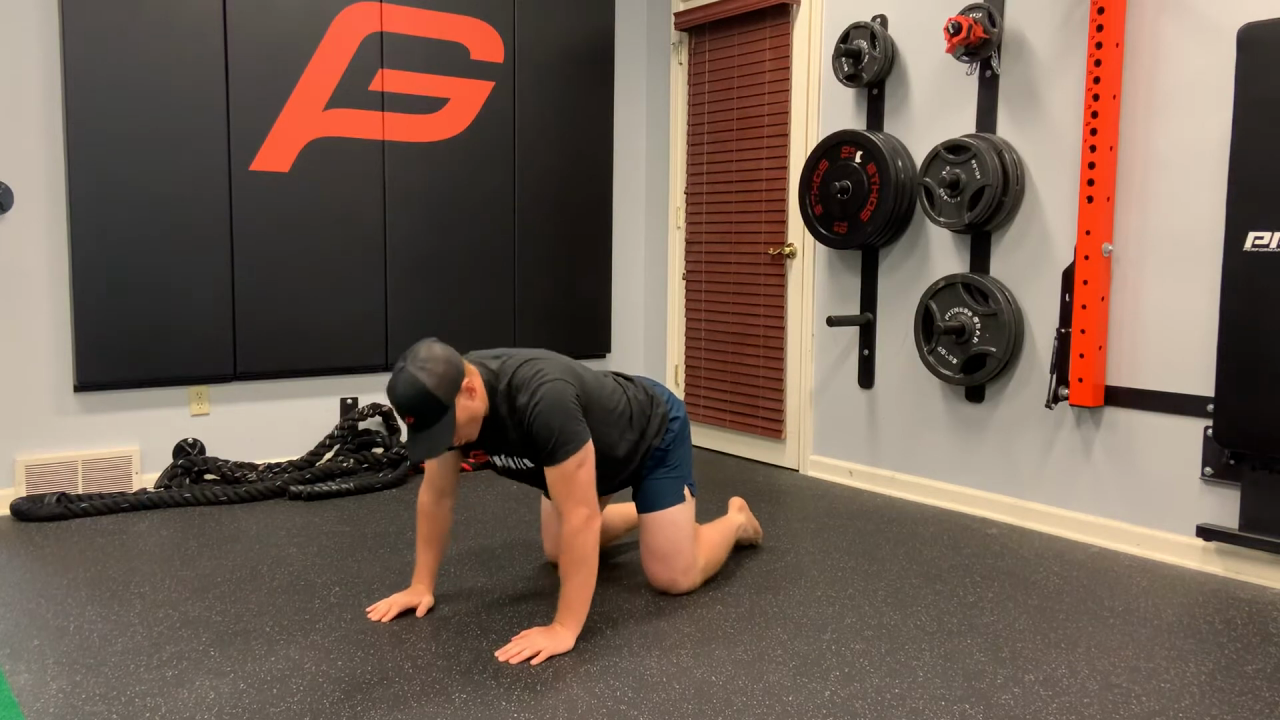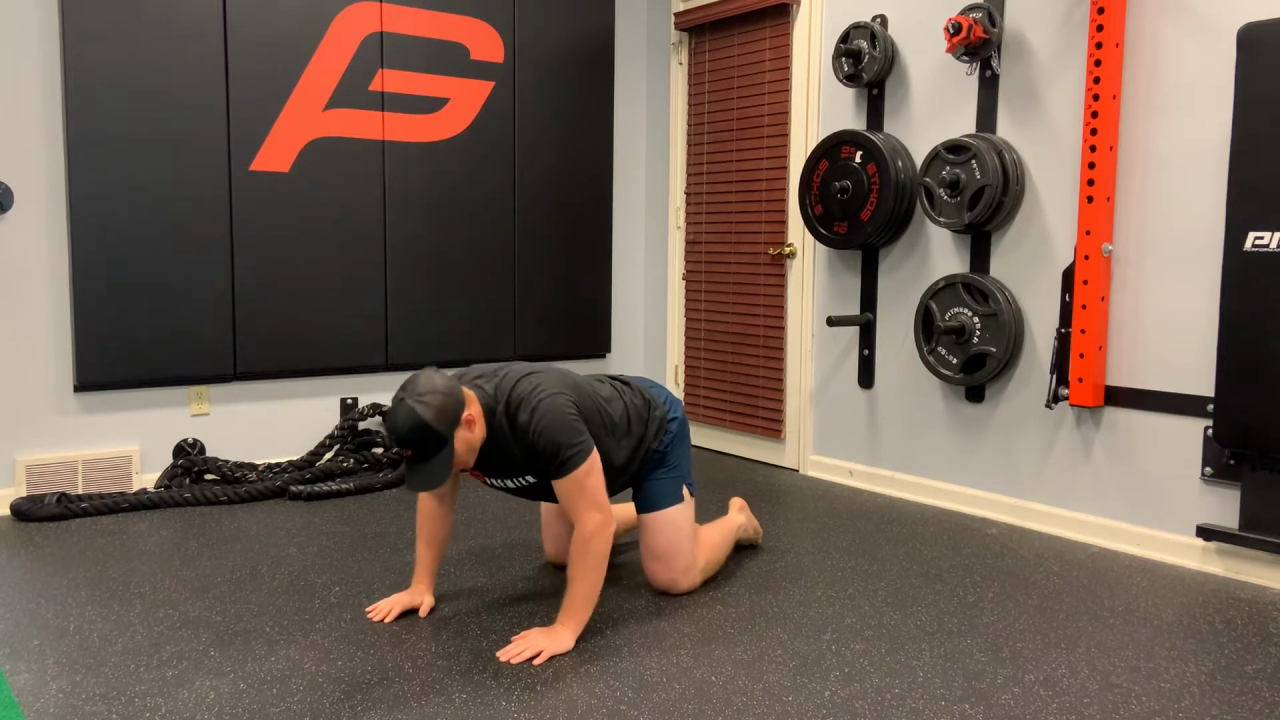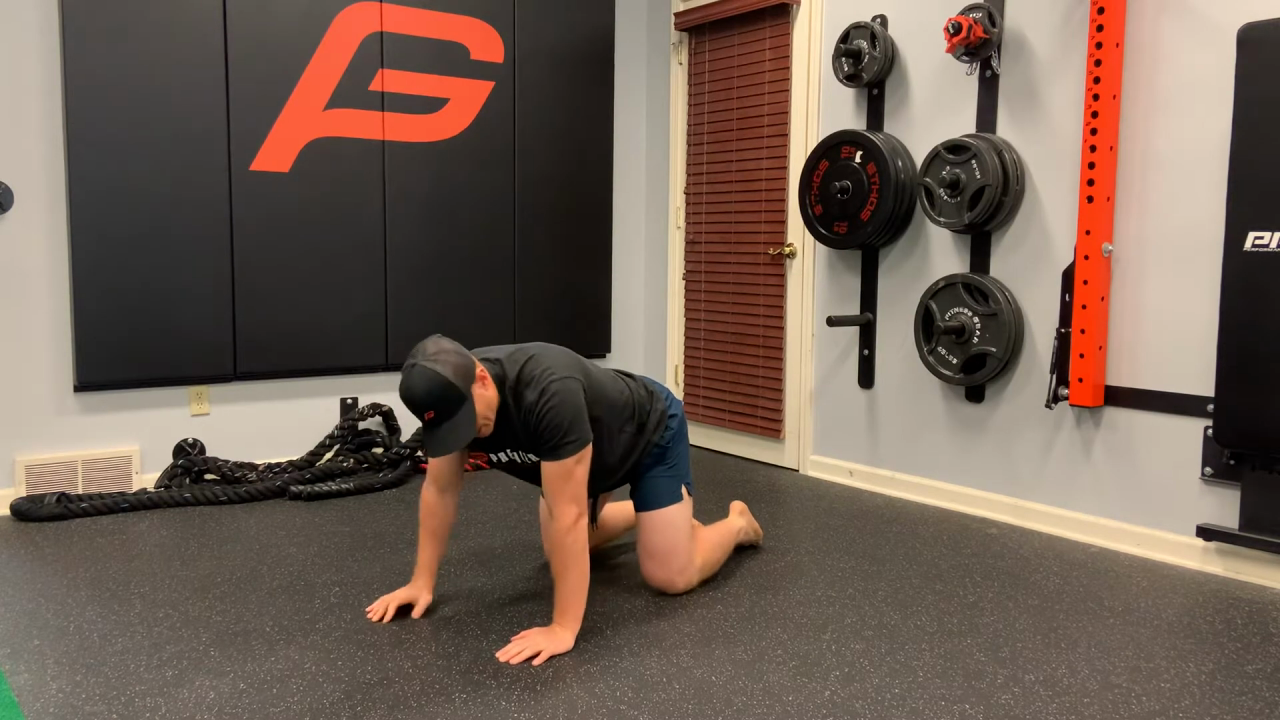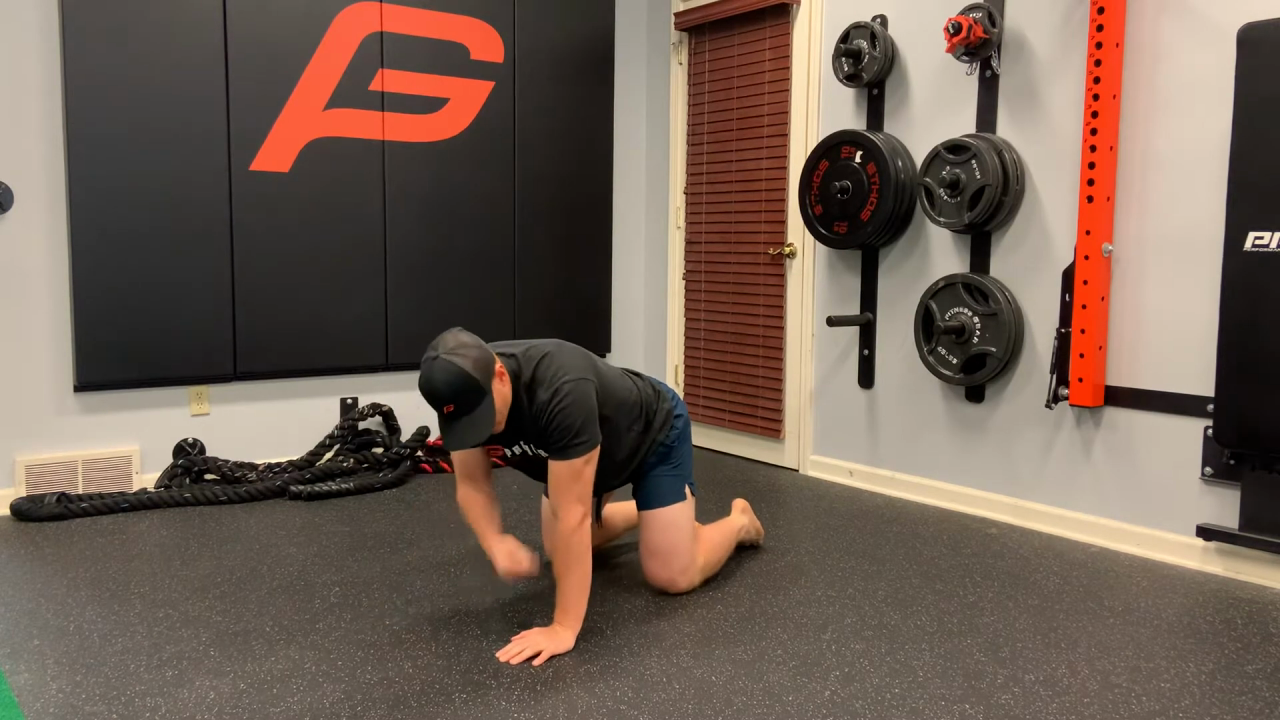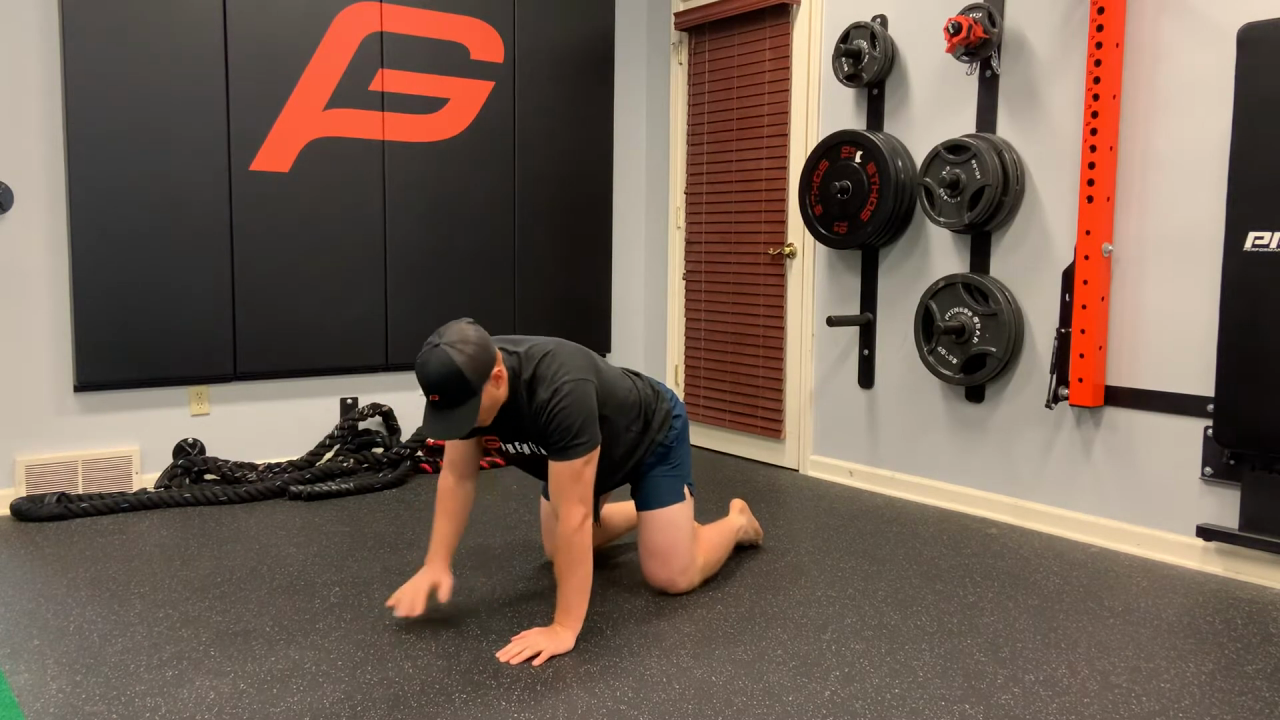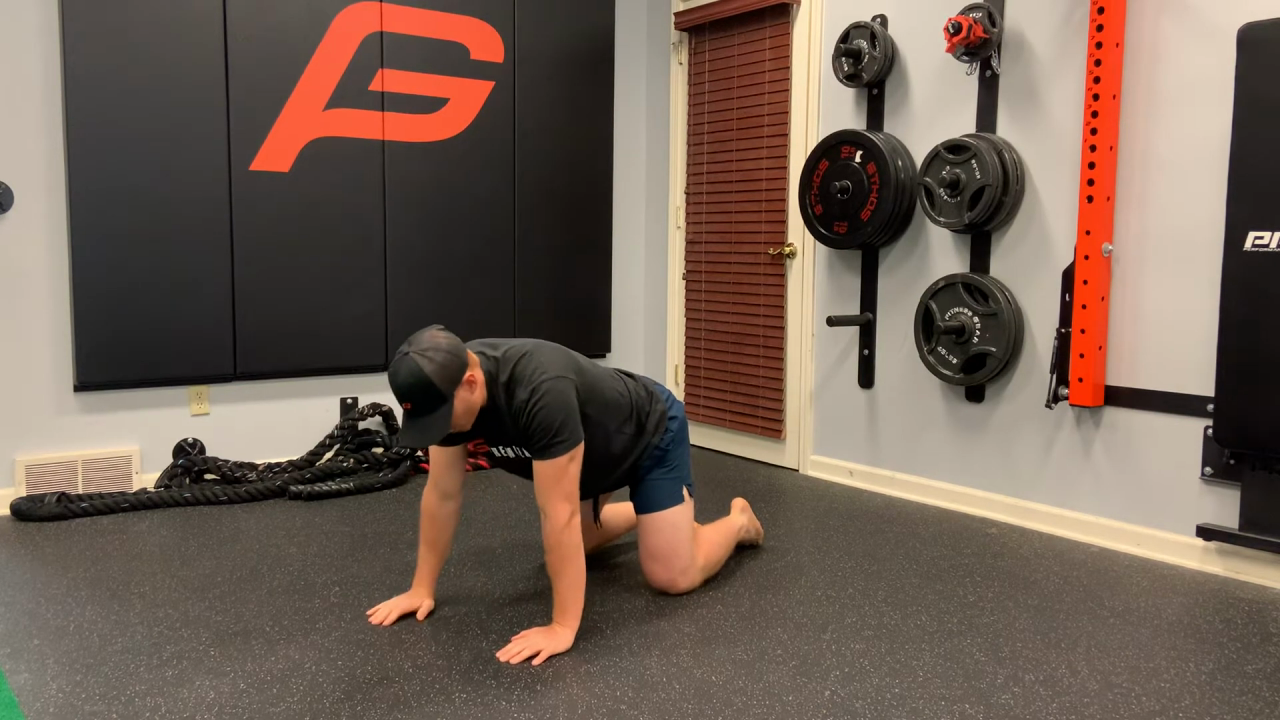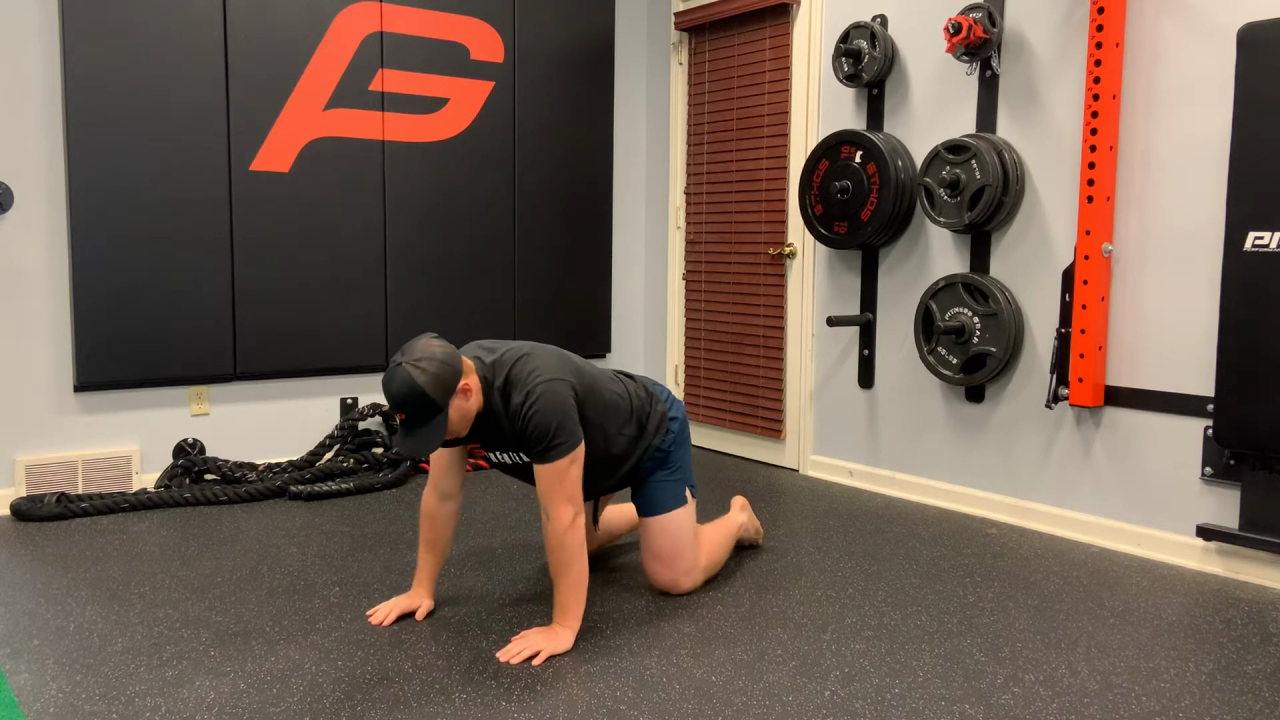
dt=0.4s
person 1, frame 1
left shoulder: (542, 400)
right shoulder: (443, 400)
left elbow: (580, 515)
right elbow: (436, 495)
left wrist: (565, 628)
right wrist: (422, 585)
left hip: (654, 432)
right hip: (600, 437)
left knee: (674, 577)
right knee: (559, 552)
left ankle: (736, 521)
right ankle: (640, 511)
person 1, frame 2
left shoulder: (543, 414)
right shoulder: (444, 414)
left elbow: (592, 521)
right elbow: (437, 499)
left wrist: (565, 630)
right wrist: (421, 586)
left hip: (653, 432)
right hip: (599, 439)
left knee: (673, 578)
right knee: (559, 556)
left ankle: (736, 521)
right ankle: (642, 514)
person 1, frame 3
left shoulder: (550, 392)
right shoulder: (445, 394)
left elbow: (569, 513)
right elbow: (440, 488)
left wrist: (562, 629)
right wrist: (421, 580)
left hip: (652, 431)
right hip: (593, 444)
left knee: (671, 577)
right knee: (560, 551)
left ankle: (735, 523)
right ankle: (639, 512)
person 1, frame 4
left shoulder: (561, 390)
right shoulder: (463, 390)
left elbow: (571, 512)
right elbow: (470, 482)
left wrist: (564, 628)
right wrist: (496, 544)
left hip: (655, 431)
right hip: (589, 447)
left knee: (673, 577)
right knee: (558, 552)
left ankle: (739, 521)
right ankle: (642, 511)
person 1, frame 5
left shoulder: (561, 392)
right shoulder: (465, 384)
left elbow: (573, 512)
right elbow: (457, 476)
left wrist: (565, 629)
right wrist: (436, 564)
left hip: (652, 435)
right hip: (587, 450)
left knee: (672, 577)
right knee: (559, 551)
left ankle: (738, 522)
right ankle: (640, 512)
person 1, frame 6
left shoulder: (542, 391)
right shoulder: (448, 388)
left elbow: (559, 512)
right elbow: (442, 494)
left wrist: (563, 628)
right wrist: (422, 589)
left hip: (652, 432)
right hip: (595, 445)
left knee: (673, 578)
right knee: (564, 549)
left ankle: (738, 522)
right ankle: (641, 512)
person 1, frame 7
left shoulder: (539, 395)
right shoulder: (448, 389)
left elbow: (564, 514)
right elbow: (442, 495)
left wrist: (563, 629)
right wrist: (422, 588)
left hip: (652, 432)
right hip: (601, 440)
left knee: (674, 578)
right knee: (562, 551)
left ankle: (737, 520)
right ankle: (641, 513)
